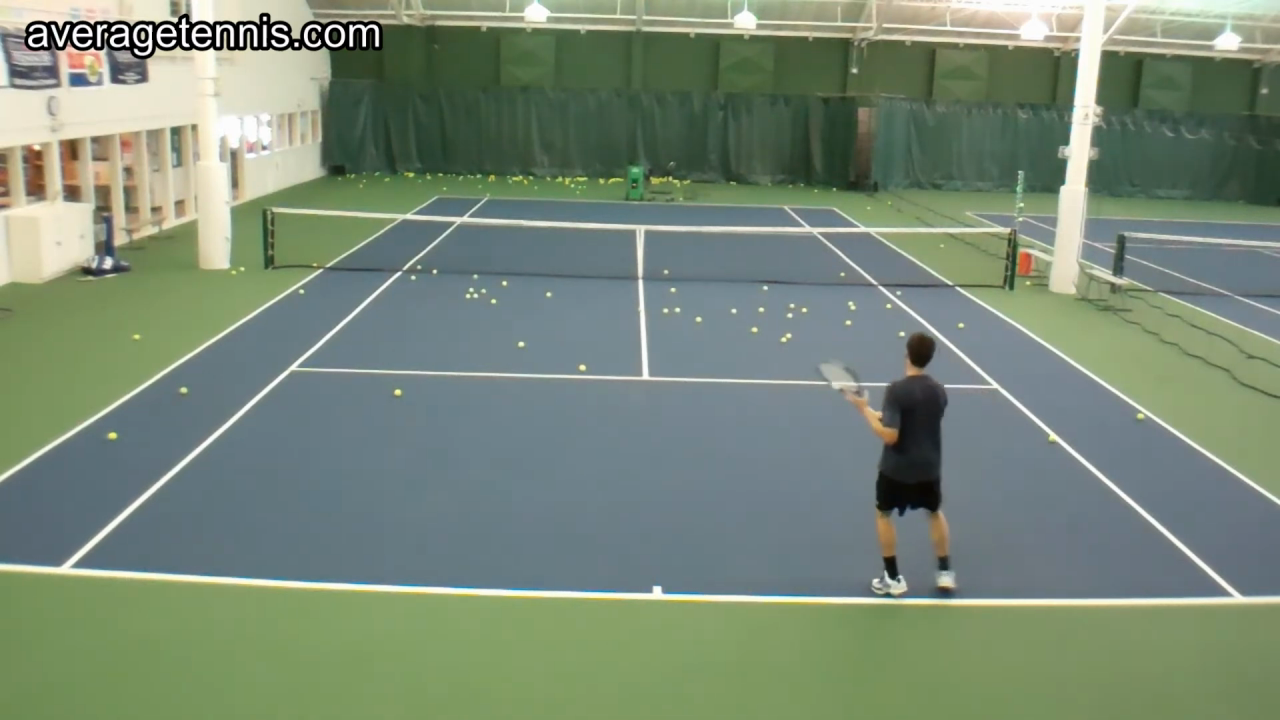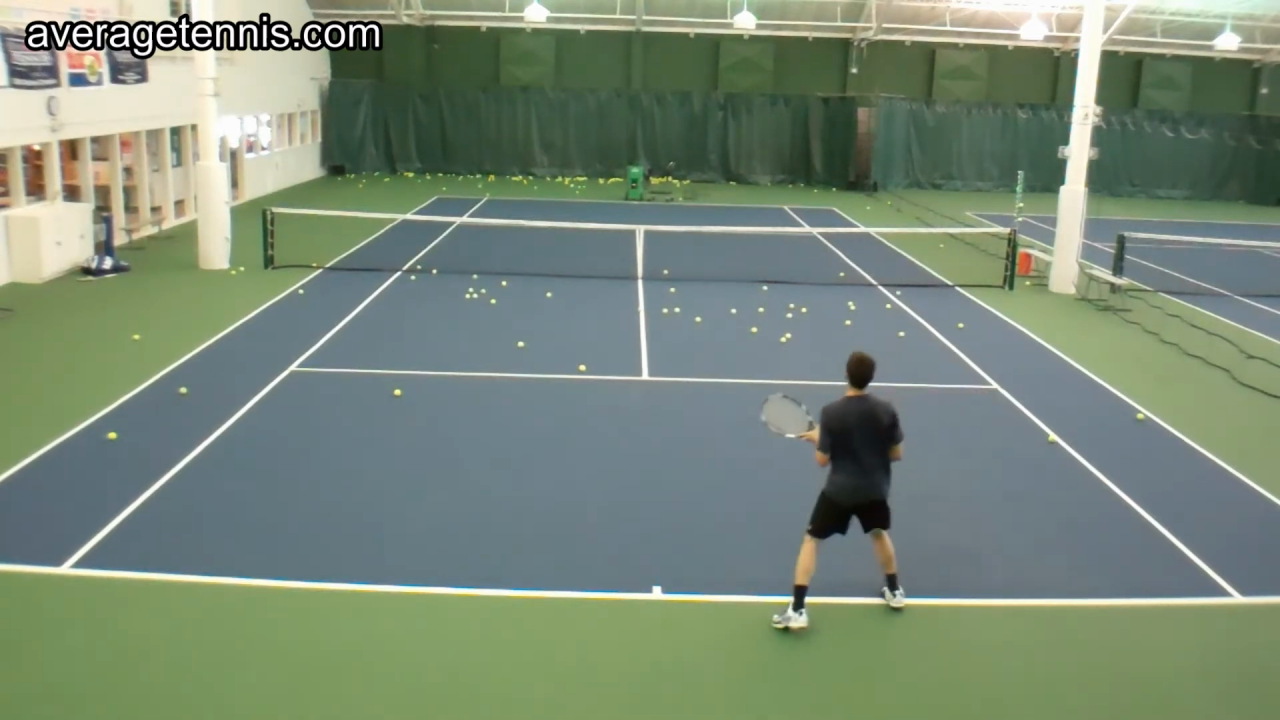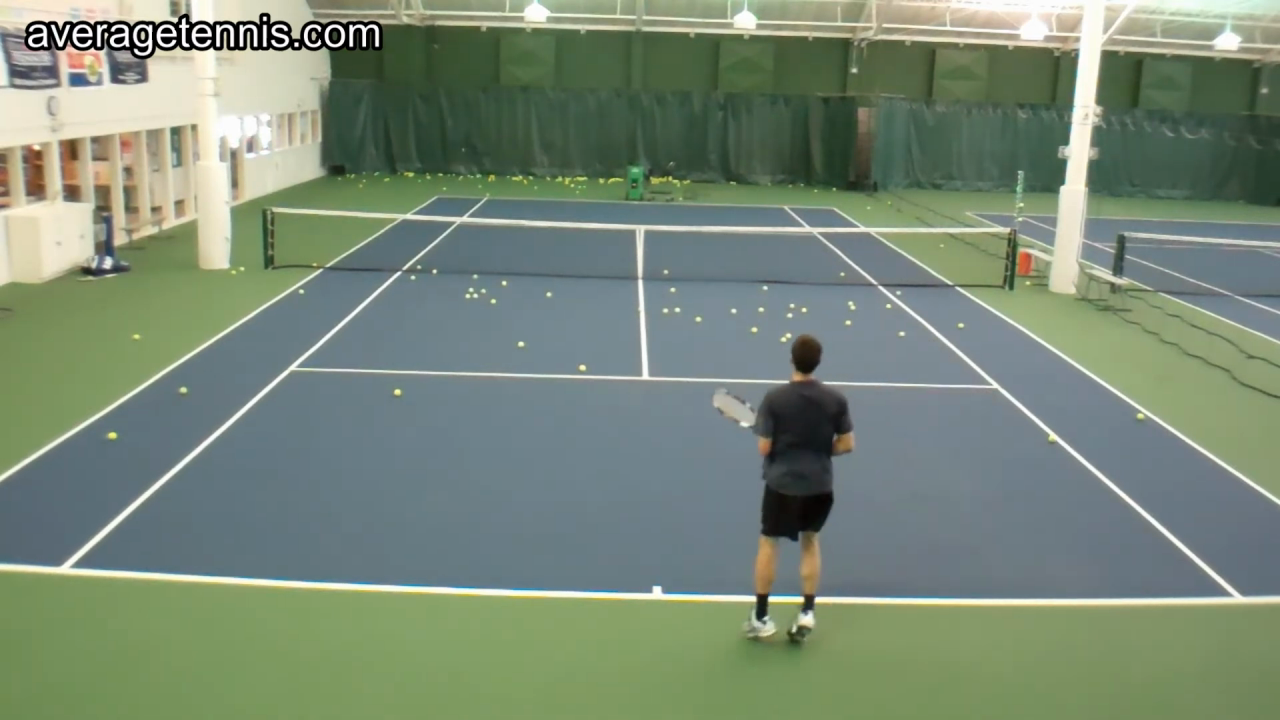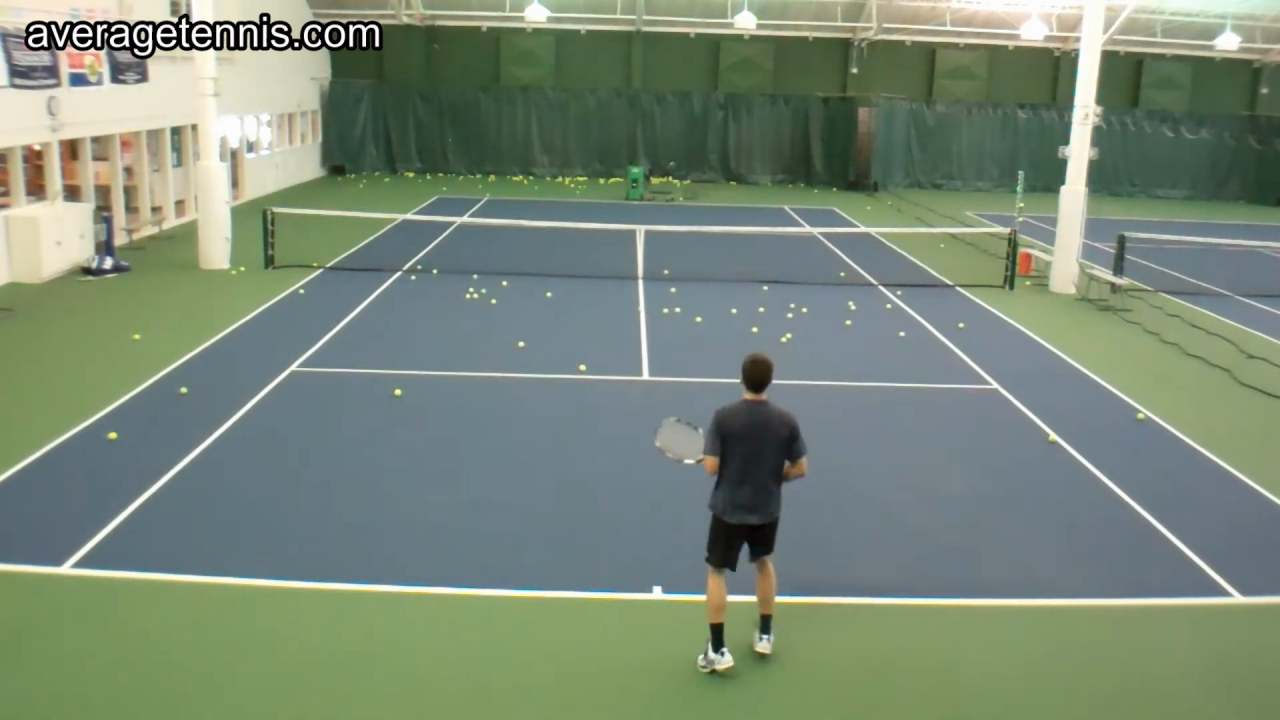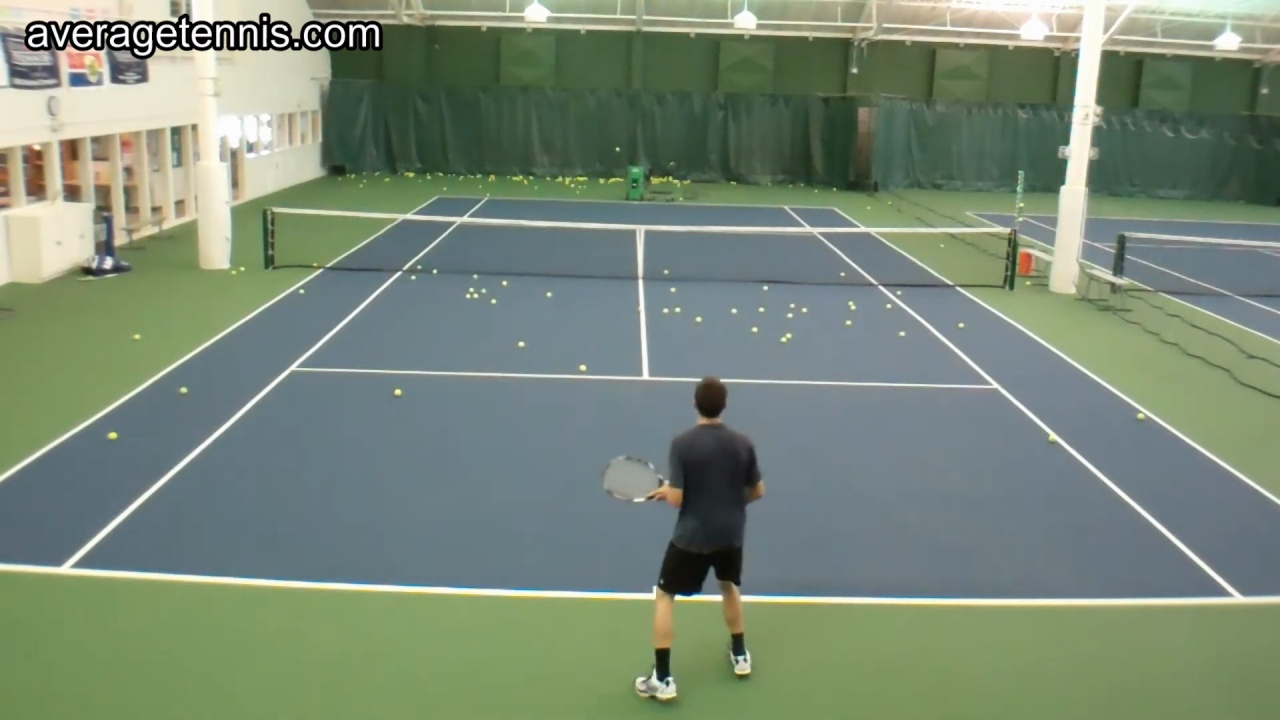
dt=0.4s
person 1, frame 1
left shoulder: (895, 391)
right shoulder: (939, 391)
left elbow: (890, 436)
left wrist: (867, 412)
left hip: (897, 468)
right hip: (929, 467)
left knee: (884, 515)
right knee: (934, 513)
left ankle: (893, 578)
right ankle: (945, 572)
person 1, frame 2
left shoulder: (831, 412)
right shoulder: (887, 411)
left elbow: (822, 460)
right elbow: (896, 454)
left wrist: (817, 439)
left hip: (840, 490)
right hip: (876, 488)
left knee: (811, 541)
right knee: (879, 533)
left ankle: (797, 610)
right ankle: (894, 591)
person 1, frame 3
left shoulder: (774, 398)
right shoulder: (835, 399)
left elbow: (764, 448)
right elbow: (846, 445)
left hip: (783, 483)
right hip: (820, 484)
left knee: (768, 544)
right knee: (809, 542)
left ankle: (761, 617)
right ankle: (806, 612)
person 1, frame 4
left shoulder: (724, 416)
right shoulder: (786, 421)
left elbow: (711, 467)
right elbow: (799, 469)
left wrist: (714, 459)
left hip: (729, 508)
right hip: (767, 509)
left knee: (715, 572)
right knee: (763, 563)
left ankle: (718, 650)
right ankle: (765, 636)
person 1, frame 5
left shoulder: (682, 443)
right shoulder: (743, 443)
left elbow: (677, 500)
right elbow: (757, 492)
left wrist: (665, 491)
left hip: (692, 536)
right hip: (731, 534)
left knee: (664, 596)
right knee: (728, 585)
left ankle: (662, 678)
right ankle: (740, 655)
